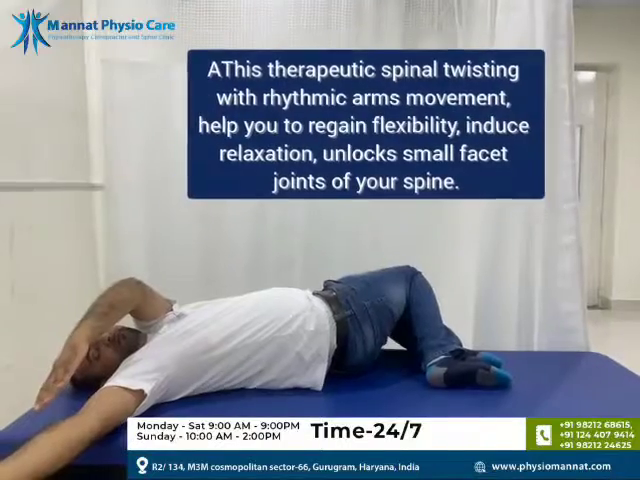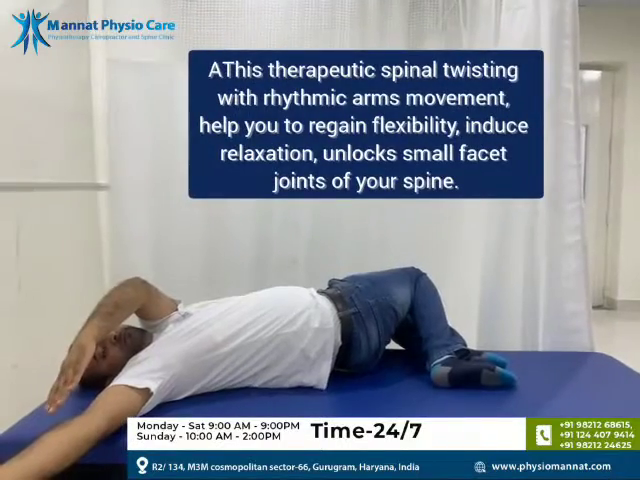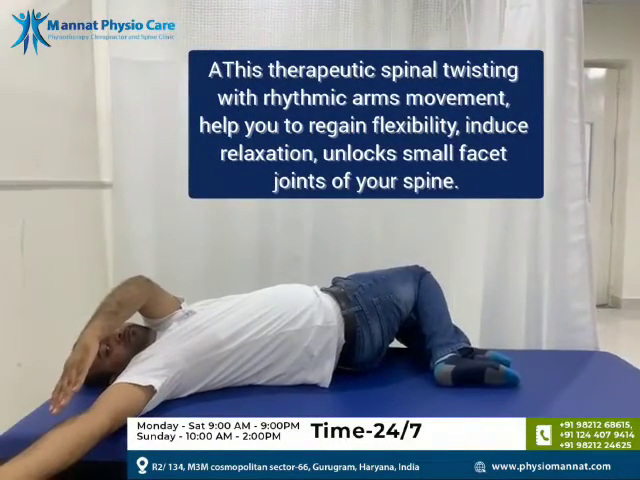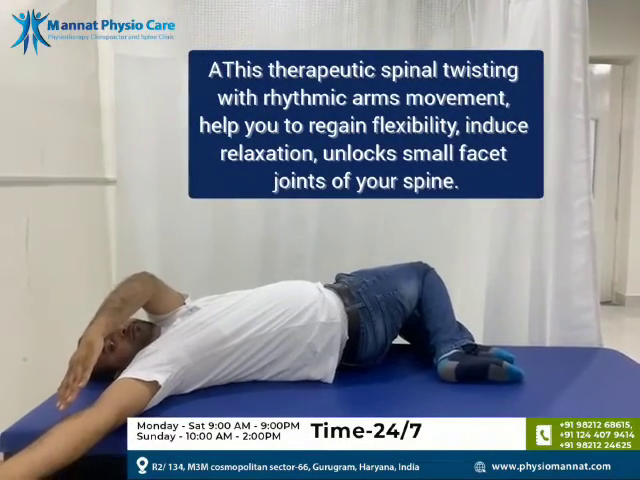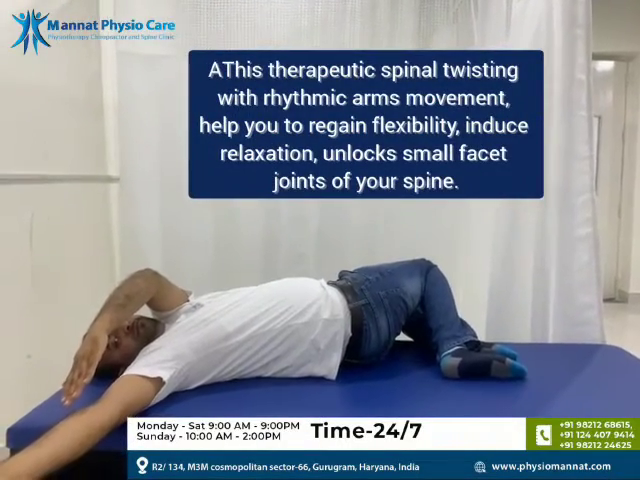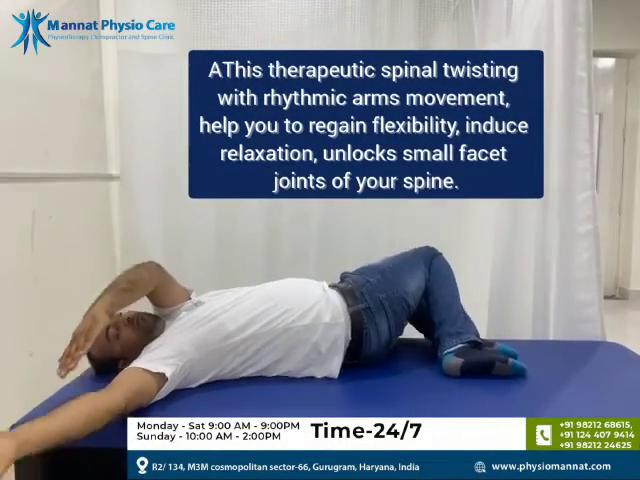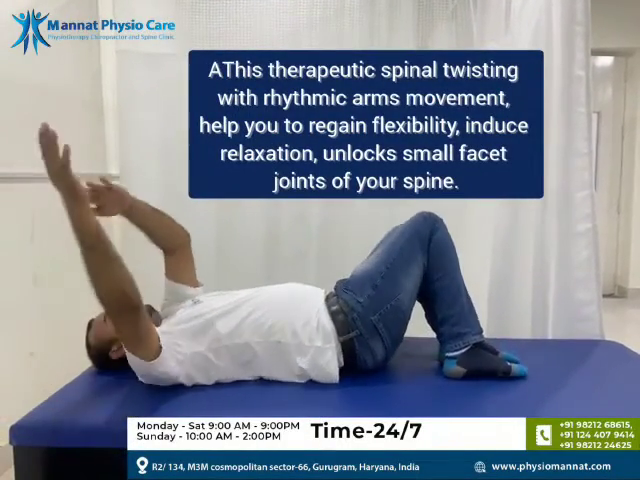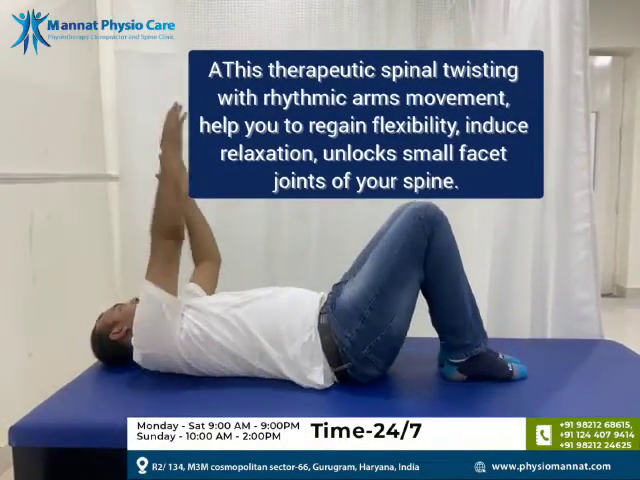
dt=0.5s
person 1, frame 1
left shoulder: (159, 326)
right shoulder: (139, 374)
left elbow: (130, 288)
right elbow: (84, 426)
left wrist: (80, 332)
left hip: (326, 318)
right knee: (409, 278)
left ankle: (441, 359)
right ankle: (443, 357)
person 1, frame 2
left shoulder: (165, 327)
right shoulder: (147, 373)
left elbow: (136, 287)
right elbow: (91, 425)
left wrist: (86, 331)
left hip: (330, 317)
right knee: (414, 280)
left ankle: (447, 357)
right ankle: (447, 357)
person 1, frame 3
left shoulder: (169, 325)
right shoulder: (151, 372)
left elbow: (139, 285)
right elbow: (95, 423)
left wrist: (90, 332)
left hip: (332, 306)
right knee: (418, 278)
left ankle: (448, 355)
right ankle: (452, 356)
person 1, frame 4
left shoulder: (173, 320)
right shoulder: (154, 367)
left elbow: (143, 282)
right elbow: (101, 417)
left wrist: (94, 327)
left hip: (334, 302)
right knee: (421, 274)
left ankle: (453, 352)
right ankle: (455, 352)
person 1, frame 5
left shoulder: (176, 317)
right shoulder: (157, 365)
left elbow: (147, 277)
right elbow: (105, 413)
left wrist: (100, 322)
left hip: (338, 302)
right knee: (425, 271)
left ankle: (455, 348)
right ankle: (458, 348)
person 1, frame 6
left shoulder: (177, 314)
right shoulder: (160, 359)
left elbow: (151, 271)
right elbow: (109, 402)
left wrist: (100, 304)
left hip: (339, 304)
right hip: (353, 317)
left knee: (423, 270)
right knee: (428, 259)
left ankle: (459, 346)
right ankle: (460, 345)
person 1, frame 7
left shoulder: (178, 313)
right shoulder: (157, 363)
left elbow: (178, 240)
right elbow: (123, 299)
left wrist: (125, 204)
left hip: (327, 317)
right hip: (345, 333)
left knee: (418, 248)
right knee: (426, 226)
left ankle: (463, 352)
right ankle: (465, 352)
person 1, frame 8
left shoulder: (179, 315)
right shoulder: (153, 341)
left elbow: (209, 259)
right elbow: (166, 237)
left wrist: (182, 193)
left hip: (328, 317)
right hip: (345, 345)
left knee: (414, 219)
right knee: (422, 219)
left ankle: (463, 355)
right ankle: (468, 355)
